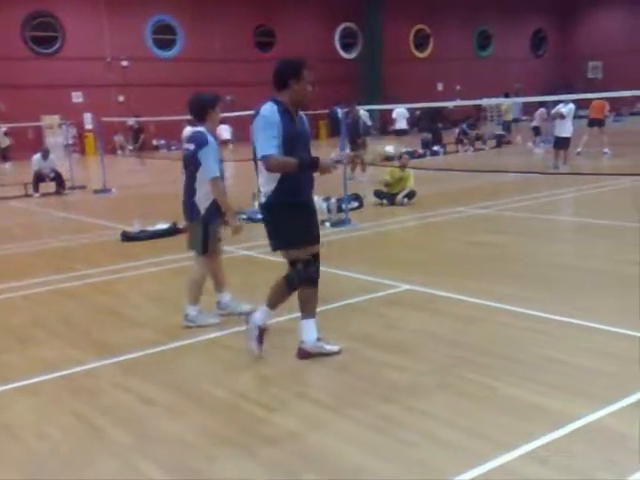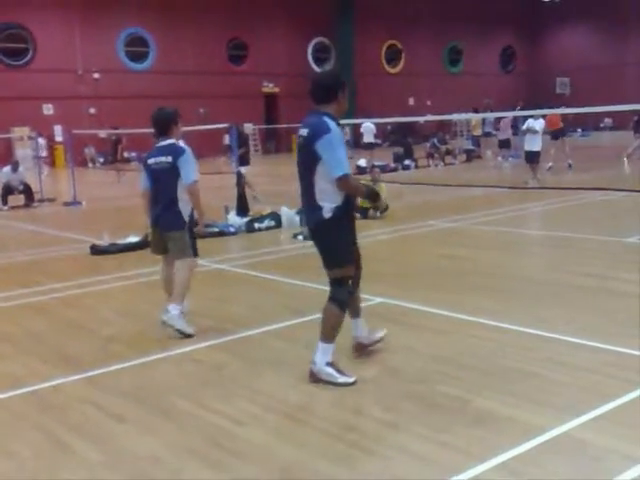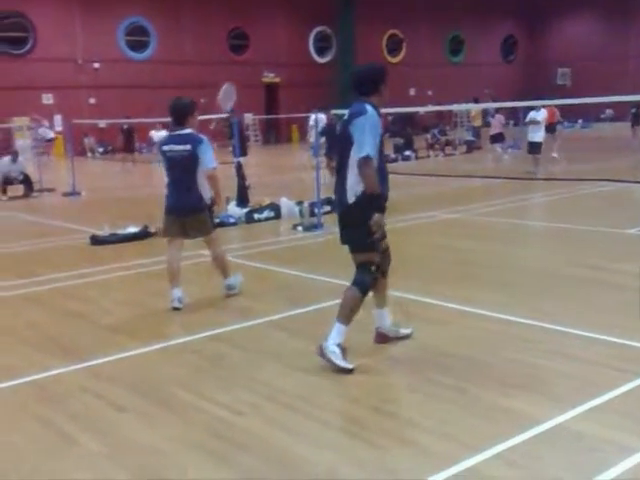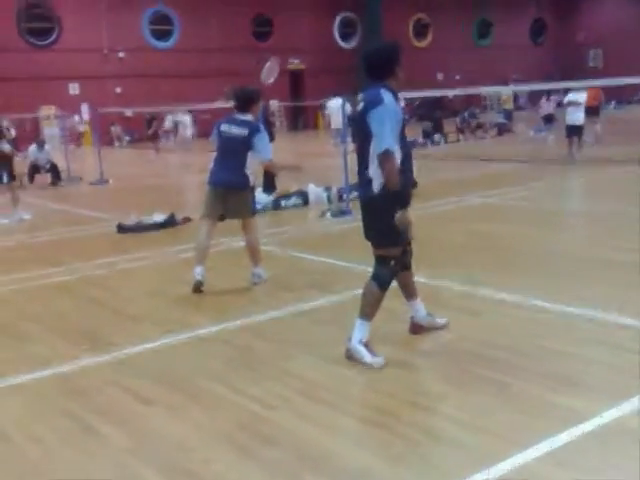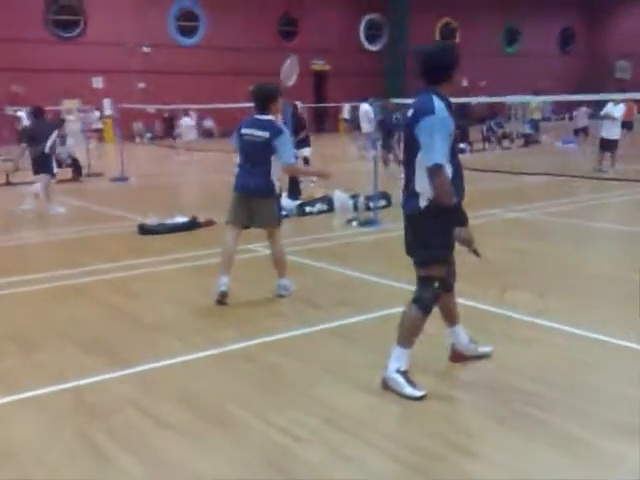
dt=0.7s
person 1, frame 1
left shoulder: (299, 117)
right shoulder: (268, 114)
right elbow: (271, 162)
left wrist: (323, 162)
right wrist: (314, 164)
left hip: (302, 201)
right hip: (278, 204)
left knee: (311, 267)
right knee: (299, 270)
left ankle: (309, 340)
right ankle: (259, 320)
person 1, frame 2
left shoulder: (310, 125)
right shoulder: (328, 130)
right elbow: (344, 180)
right wrist: (372, 194)
left hip: (324, 214)
right hip: (331, 217)
left knee: (351, 272)
right knee: (343, 285)
left ankle: (361, 336)
right ankle: (321, 363)
person 1, frame 3
left shoulder: (357, 113)
right shoulder: (367, 114)
right elbow: (365, 164)
right wrist: (376, 207)
left hip: (358, 202)
right hip: (361, 205)
left knee: (381, 260)
right knee: (367, 273)
left ankle: (384, 327)
right ankle: (333, 343)
person 1, frame 4
left shoulder: (371, 99)
right shoulder: (385, 102)
right elbow: (386, 157)
right wrist: (398, 204)
left hip: (383, 193)
right hip: (383, 196)
left knee: (402, 254)
right knee: (387, 266)
left ankle: (419, 316)
right ankle: (358, 342)
person 1, frame 5
left shoulder: (423, 106)
right shoulder: (436, 112)
right elbow: (437, 172)
right wrist: (459, 219)
left hip: (427, 207)
right hip: (431, 211)
left knee: (445, 277)
right knee: (428, 290)
left ankle: (460, 344)
right ankle: (395, 369)
person 2, frame 1
left shoulder: (193, 138)
right shoulder: (207, 142)
right elbow: (215, 183)
right wrist: (231, 215)
left hip: (200, 207)
right hip: (203, 209)
left knee: (214, 253)
right knee: (202, 258)
left ankle: (224, 300)
right ankle: (192, 312)
person 2, frame 2
left shoulder: (149, 157)
right shoulder: (181, 152)
left elbow: (146, 192)
right elbow: (191, 187)
left wrist: (153, 216)
right wrist: (200, 214)
left hip: (159, 218)
right hip: (179, 218)
left knee: (168, 262)
right knee: (186, 263)
left ankle: (174, 305)
right ankle: (173, 310)
person 2, frame 3
left shoulder: (163, 144)
right shoulder: (199, 141)
right elbow: (211, 173)
right wrist: (217, 194)
left hip: (173, 203)
right hip: (197, 202)
left knee: (174, 247)
right knee: (212, 242)
left ankle: (176, 294)
right ankle: (230, 282)
person 2, frame 4
left shoulder: (222, 123)
right shoulder: (255, 129)
right elbow: (267, 163)
left hip: (217, 180)
right hip: (239, 183)
left knee: (206, 225)
right knee: (249, 226)
left ankle: (198, 272)
right ankle: (257, 271)
person 2, frame 5
left shoulder: (243, 125)
right shoulder: (278, 131)
right elbow: (289, 168)
right wrist: (315, 173)
left hip: (242, 186)
right hip: (265, 189)
left knee: (232, 232)
right knee: (274, 235)
left ankle: (223, 283)
right ankle: (283, 282)
